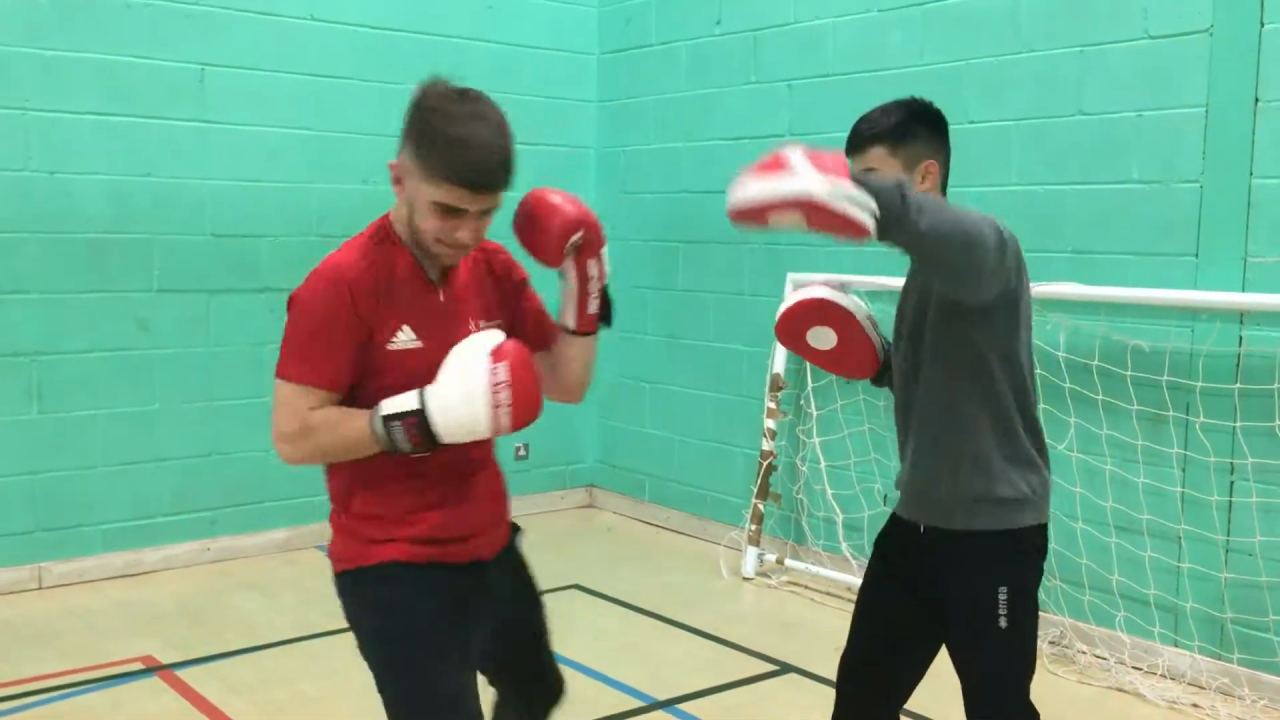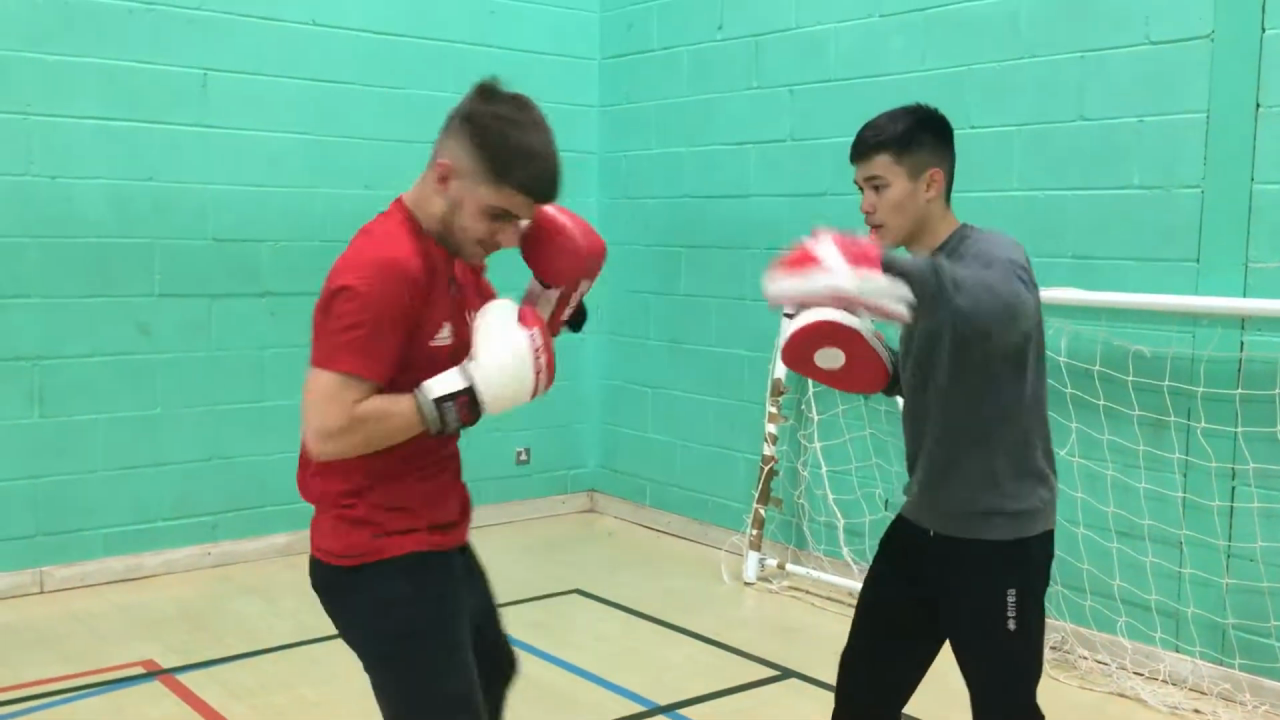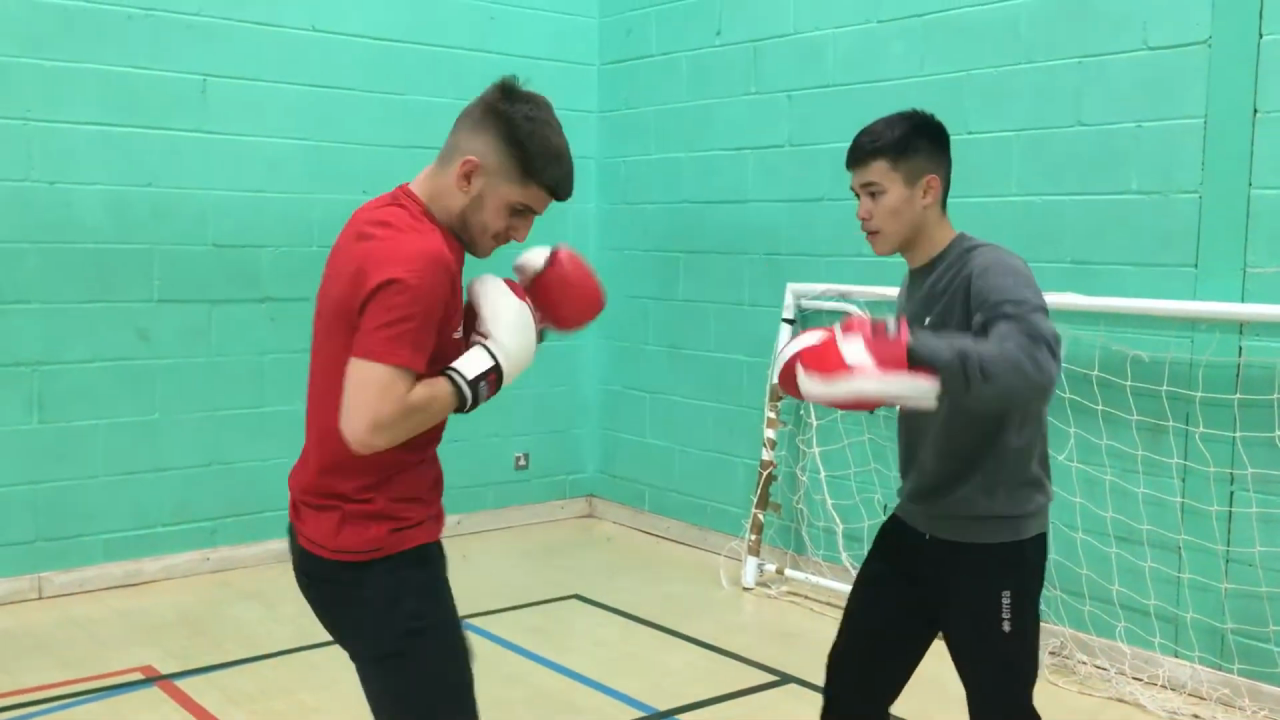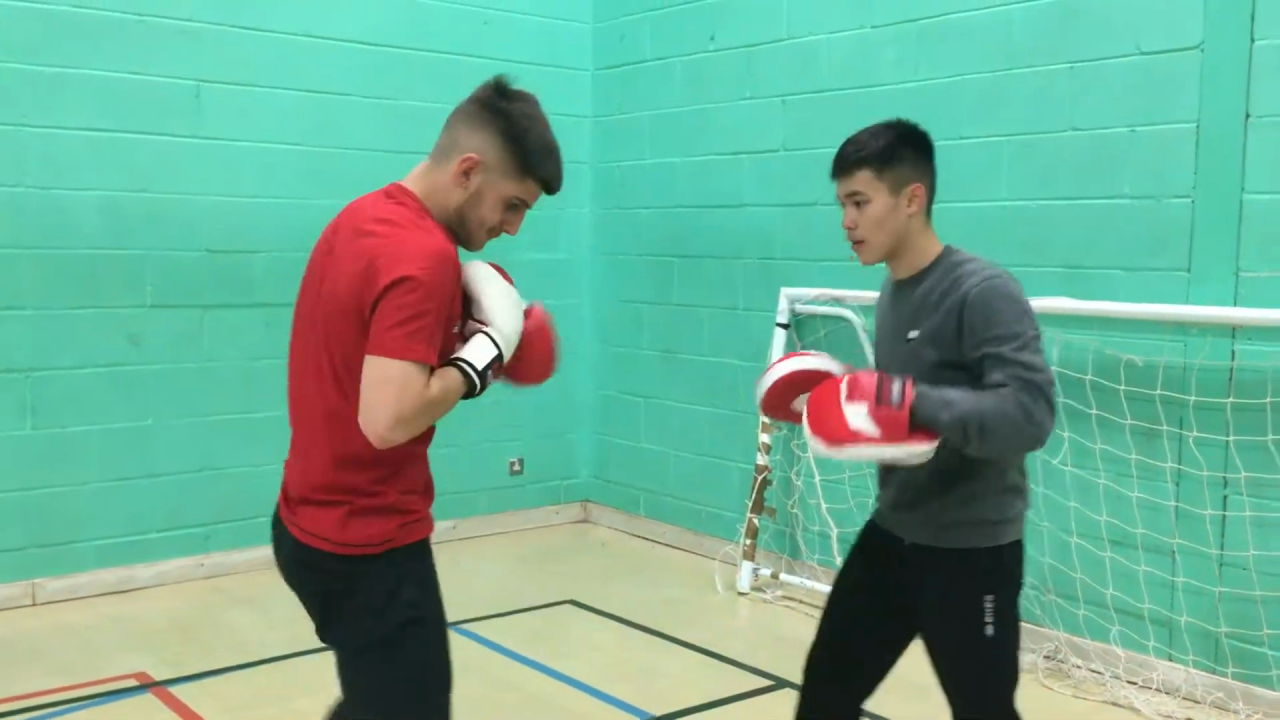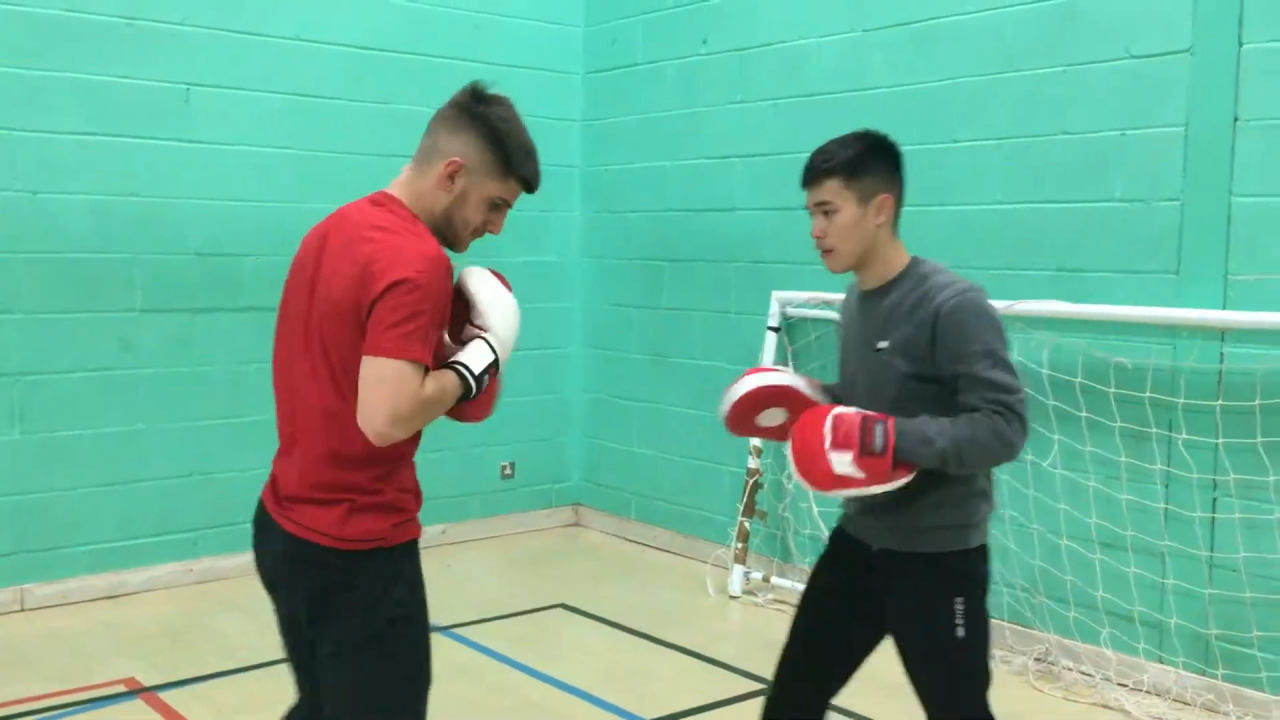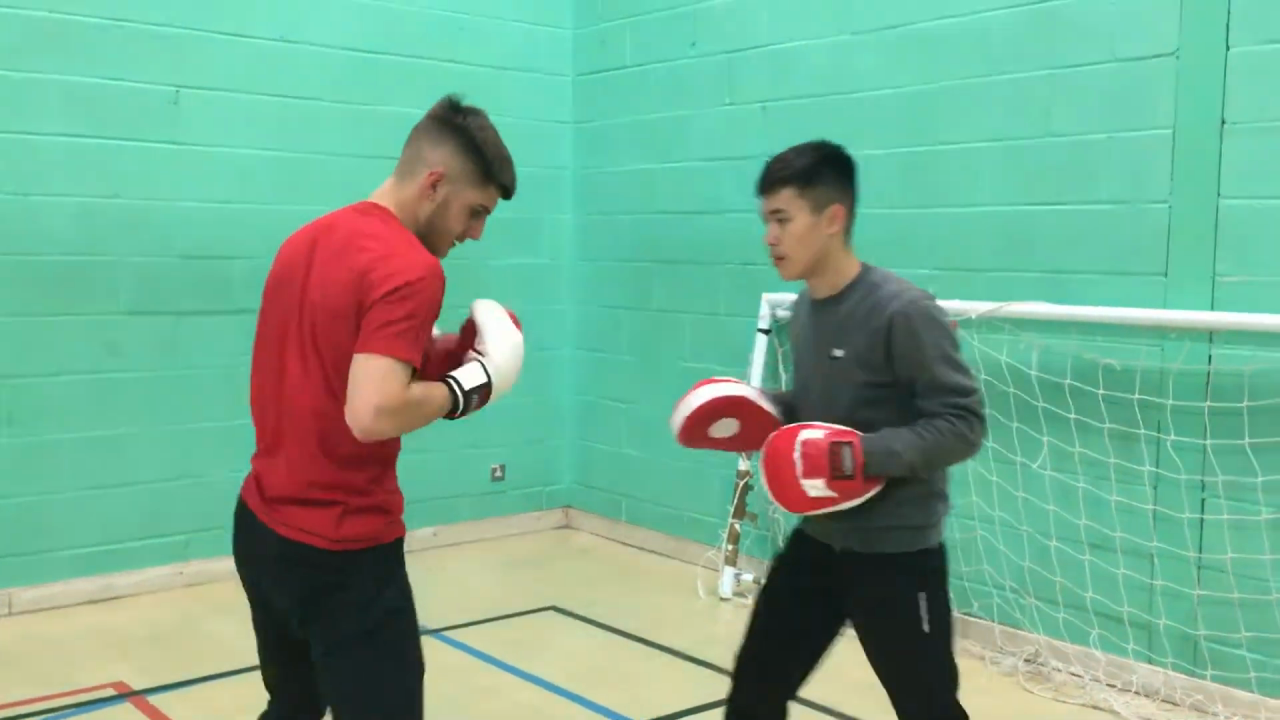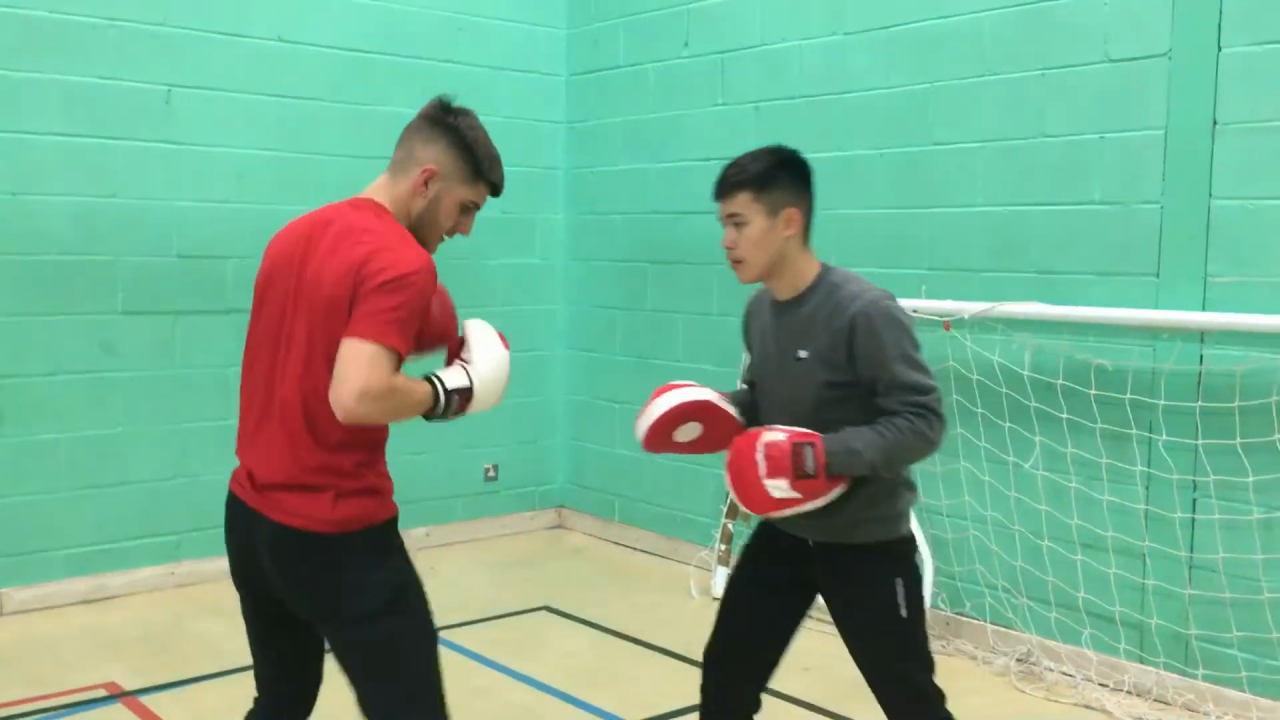
dt=0.1s
person 1, frame 1
left shoulder: (494, 265)
right shoulder: (342, 284)
left elbow: (566, 386)
right elbow: (294, 434)
left wrist: (587, 288)
right wrist: (421, 418)
left hip: (487, 548)
right hip: (394, 568)
person 1, frame 2
left shoulder: (461, 254)
right shoulder: (380, 272)
left elbow: (516, 368)
right elbow: (328, 432)
left wrist: (557, 303)
right wrist: (461, 394)
left hip: (436, 542)
right hip: (378, 563)
person 1, frame 3
left shoulder: (382, 223)
right shoulder: (417, 263)
right elbow: (368, 425)
left wrist: (505, 324)
right wrist: (479, 371)
left hip: (335, 533)
right hip: (370, 556)
person 1, frame 4
left shoulder: (362, 221)
right shoulder: (423, 257)
right elbow: (385, 420)
left wrist: (481, 333)
right wrist: (481, 358)
left hip: (314, 528)
right hip: (368, 549)
person 1, frame 5
left shoulder: (331, 232)
right shoulder: (417, 262)
right elbow: (388, 419)
left wrist: (439, 366)
right wrist: (474, 361)
left hip: (283, 528)
right hip: (355, 550)
person 1, frame 6
left shoulder: (307, 240)
right shoulder: (410, 269)
right elbow: (372, 414)
right wrist: (470, 383)
left hip: (261, 529)
right hip: (343, 551)
person 1, frame 7
left shoulder: (297, 235)
right shoulder: (402, 262)
right elbow: (354, 398)
right wrist: (450, 391)
left hip: (252, 516)
right hip: (337, 533)
person 2, frame 1
left shoulder: (981, 245)
right shoulder: (924, 265)
left elbow: (961, 245)
left wrist: (871, 194)
right wrist: (877, 360)
left hip: (994, 530)
right hip: (920, 521)
person 2, frame 2
left shoulder: (992, 260)
right shoulder: (928, 281)
left elbow: (1002, 312)
left wrist: (891, 267)
right wrist: (887, 372)
left hip: (1000, 538)
right hip: (923, 525)
person 2, frame 3
left shoulder: (994, 274)
right shoulder: (914, 283)
left elbow: (1028, 374)
left wrist: (918, 349)
left hip: (994, 543)
right hip: (914, 529)
person 2, frame 4
left shoulder: (985, 292)
right shoulder: (891, 295)
left elbow: (1030, 413)
left wrist: (922, 405)
right wrist: (858, 395)
left hip: (973, 550)
right hip: (891, 536)
person 2, frame 5
left shoulder: (952, 304)
right shoulder: (856, 305)
left elbow: (1004, 423)
left wrist: (904, 441)
right wrist: (819, 405)
left hip: (939, 553)
right hip: (860, 542)
person 2, frame 6
left shoulder: (904, 311)
right shoulder: (802, 312)
left elbow: (963, 424)
left wrist: (871, 454)
right wrist: (769, 413)
left hip: (898, 554)
right hip: (817, 543)
person 2, frame 7
left shoulder: (865, 311)
right shoulder: (757, 311)
left elbow: (923, 423)
left wrist: (835, 454)
right wrist: (722, 414)
left hip: (869, 542)
right hip: (784, 533)
right knee: (727, 672)
